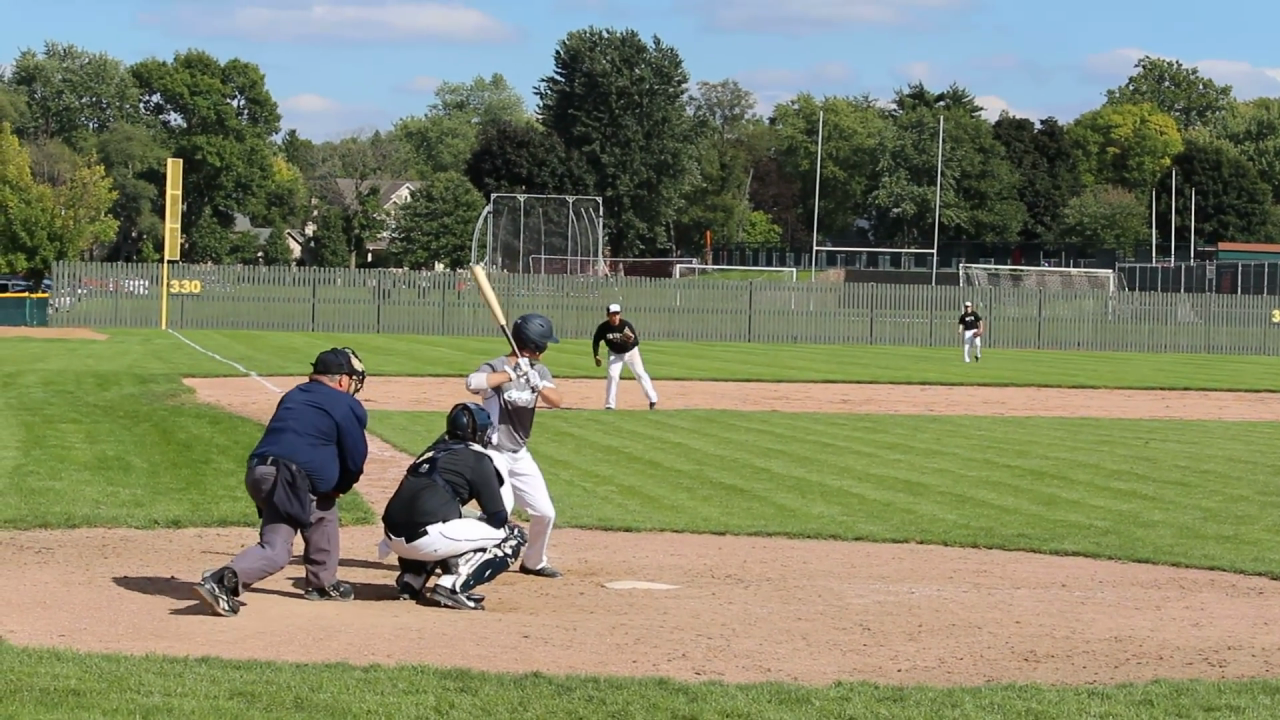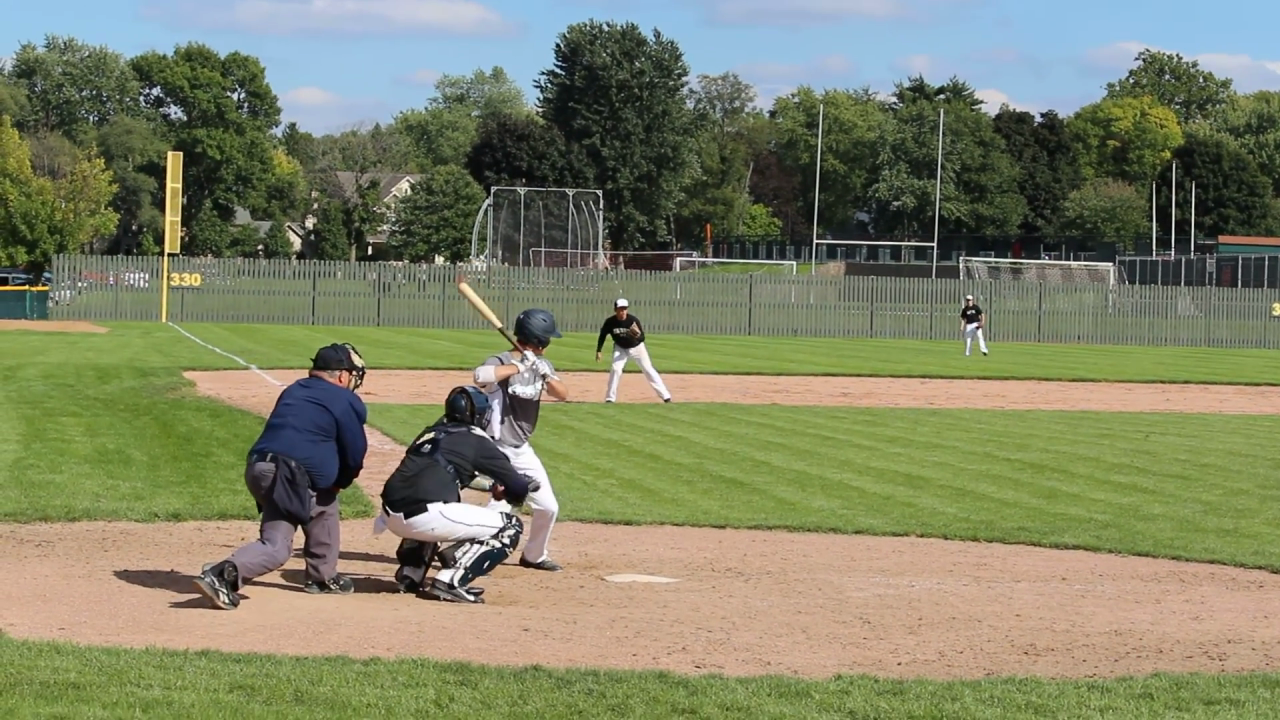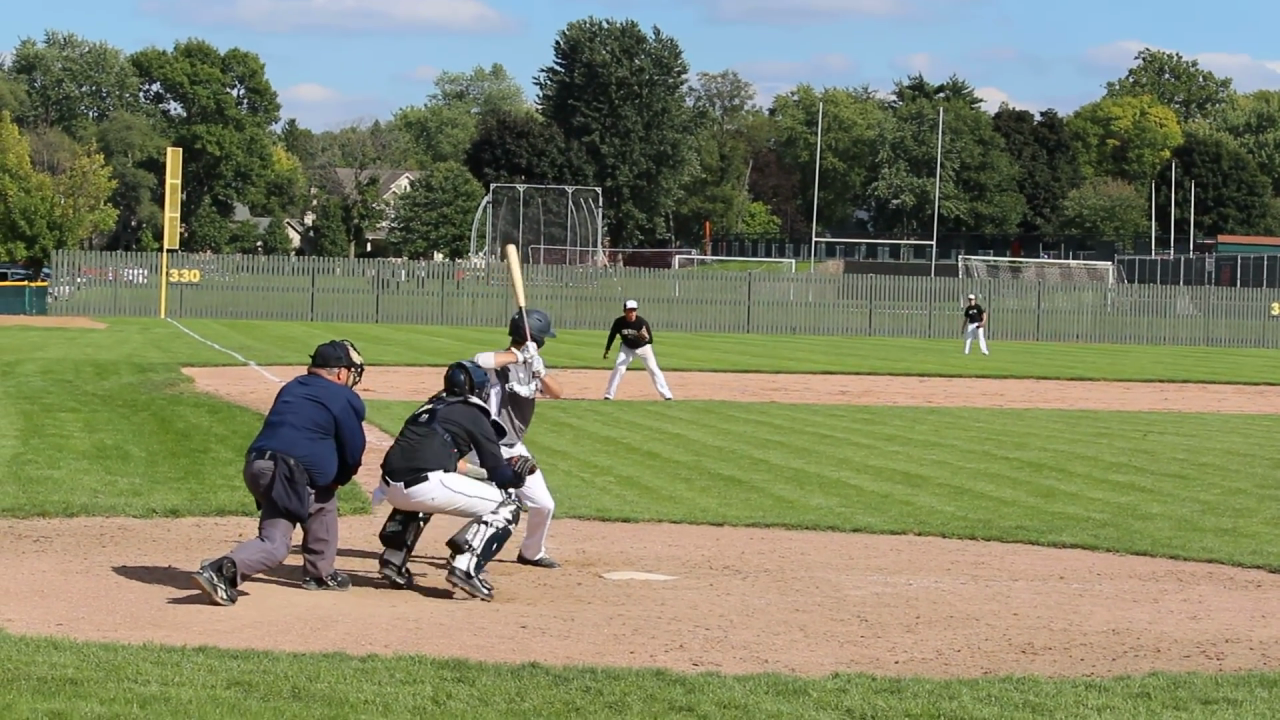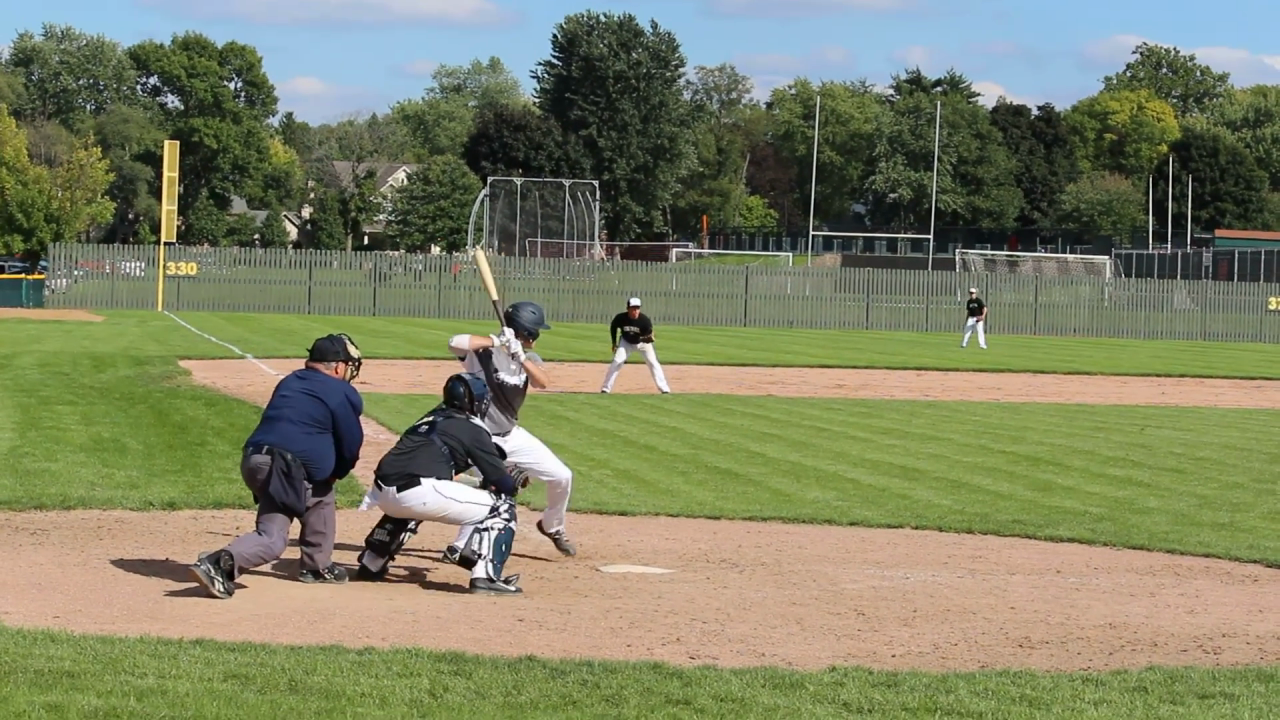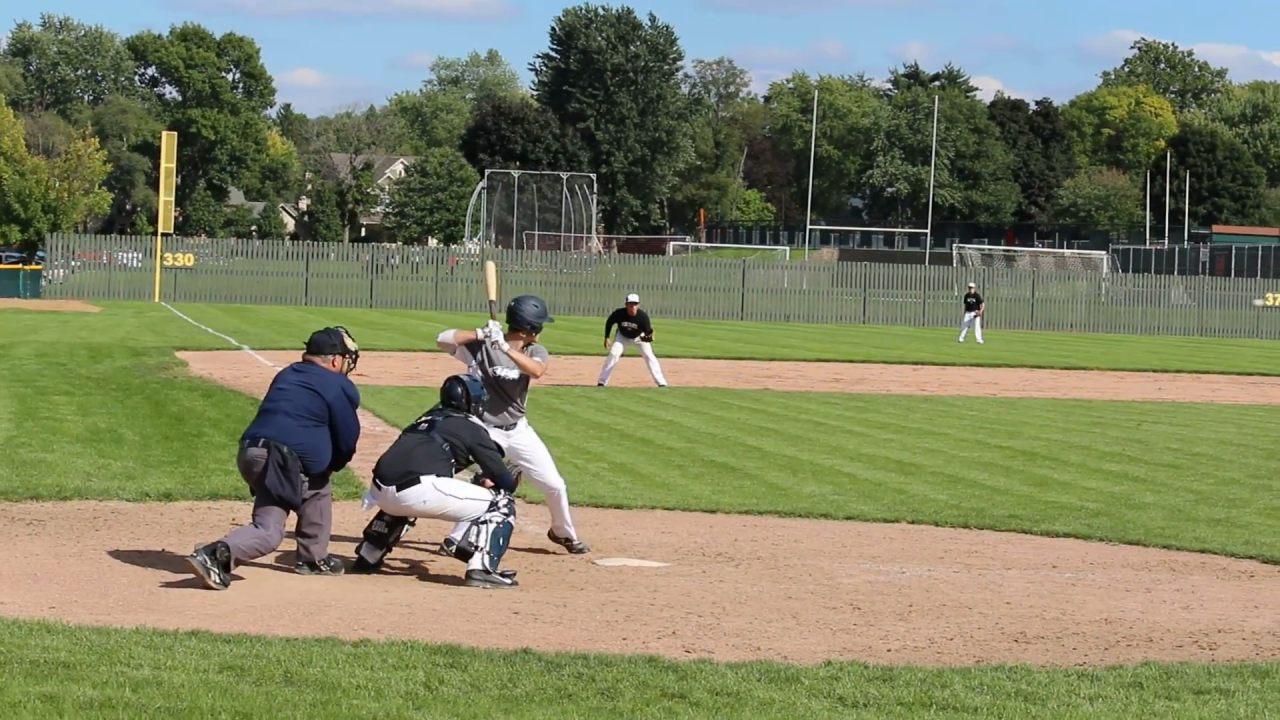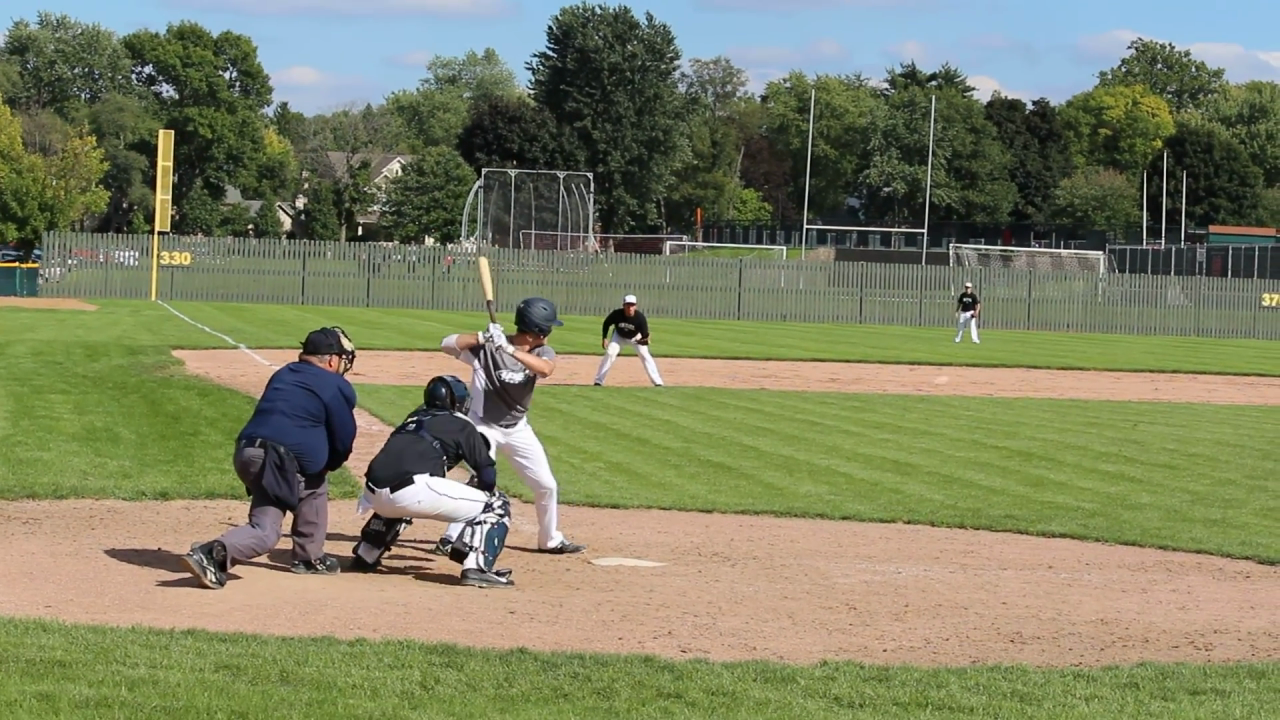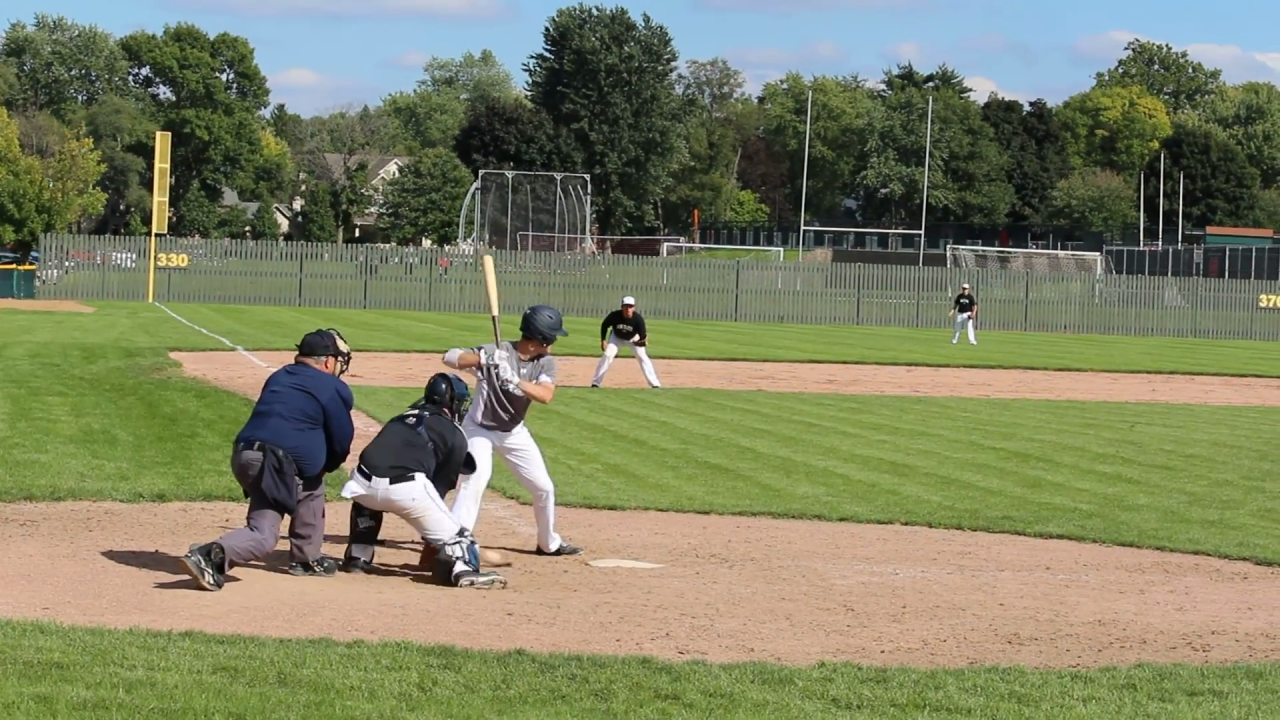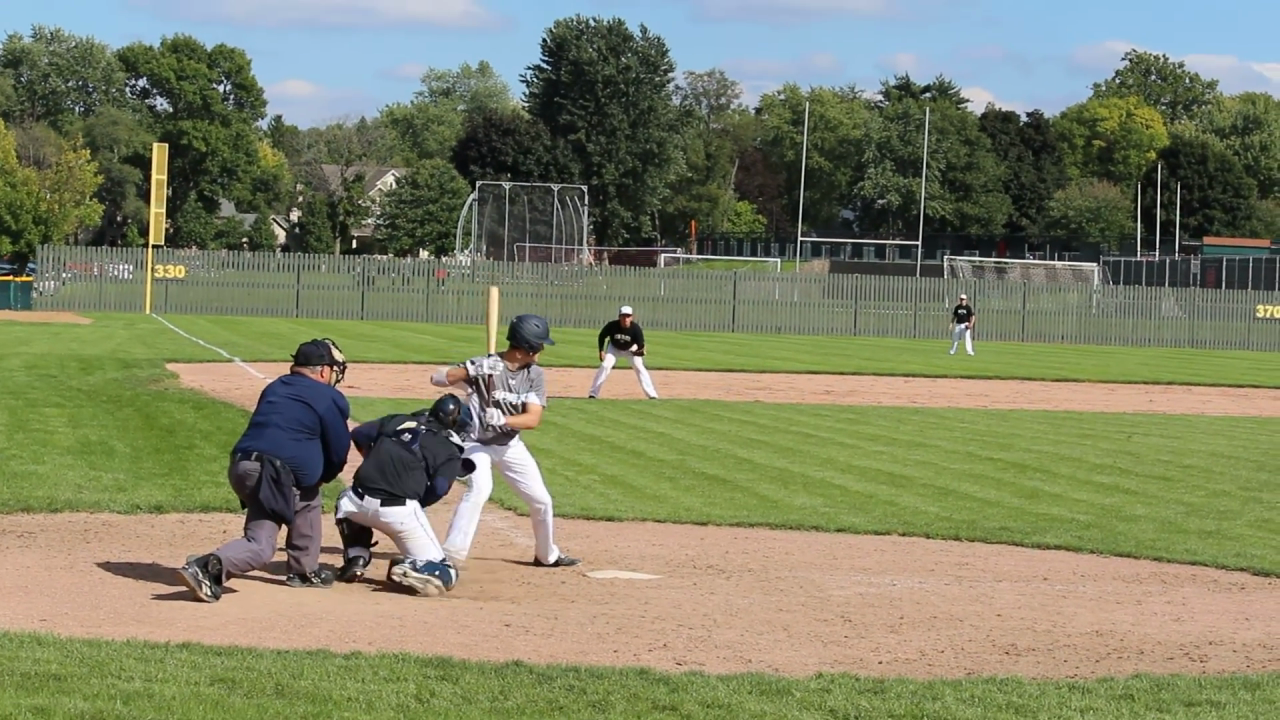
dt=0.2s
person 1, frame 1
left shoulder: (293, 395)
right shoulder: (347, 406)
right elbow: (354, 461)
left wrist: (329, 487)
right wrist: (339, 488)
left hip: (260, 472)
right hip: (286, 480)
left knee: (323, 509)
right knee: (275, 550)
left ankle: (322, 583)
right ankle: (221, 582)
person 1, frame 2
left shoulder: (293, 391)
right shoulder: (347, 402)
right elbow: (354, 456)
left wrist: (330, 482)
right wrist: (339, 483)
left hip: (260, 468)
right hip: (287, 477)
left knee: (324, 503)
right knee: (276, 547)
left ankle: (322, 577)
right ankle: (221, 576)
person 1, frame 3
left shoulder: (291, 388)
right shoulder: (346, 399)
right elbow: (353, 453)
left wrist: (329, 480)
right wrist: (338, 480)
left hip: (259, 465)
right hip: (285, 475)
left knee: (323, 500)
right knee: (274, 544)
left ankle: (320, 573)
right ankle: (220, 572)
person 1, frame 4
left shoulder: (289, 382)
right shoulder: (343, 394)
right elbow: (350, 447)
left wrist: (327, 473)
right wrist: (335, 473)
left hip: (255, 459)
right hip: (284, 469)
left knee: (321, 494)
right knee: (272, 539)
left ankle: (317, 566)
right ankle: (218, 564)
person 1, frame 5
left shoulder: (286, 375)
right shoulder: (340, 387)
right elbow: (347, 441)
left wrist: (324, 466)
right wrist: (332, 466)
left hip: (252, 452)
right hip: (280, 463)
left knee: (318, 485)
right knee: (268, 532)
left ankle: (313, 557)
right ankle: (214, 556)
person 1, frame 6
left shoulder: (282, 374)
right shoulder: (337, 387)
right elbow: (343, 440)
left wrist: (320, 465)
right wrist: (328, 465)
left hip: (247, 453)
right hip: (276, 462)
left knee: (314, 483)
right knee: (265, 532)
left ankle: (309, 557)
right ankle: (210, 555)
person 1, frame 7
left shoulder: (278, 377)
right shoulder: (334, 389)
right elbow: (341, 442)
left wrist: (316, 467)
right wrist: (324, 466)
left hip: (244, 455)
right hip: (274, 466)
left knee: (310, 485)
right knee: (263, 535)
left ankle: (307, 558)
right ankle: (208, 556)
person 1, frame 8
left shoulder: (274, 387)
right shoulder: (330, 399)
right elbow: (338, 452)
left wrist: (313, 478)
right wrist: (321, 477)
left hip: (242, 466)
right hip: (272, 477)
left knee: (307, 497)
right knee: (260, 546)
left ankle: (304, 570)
right ankle: (205, 568)
person 2, frame 1
left shoulder: (539, 370)
right shoulder: (496, 366)
left elbow: (556, 401)
right elbow: (472, 383)
left wrist: (537, 385)
right wrist: (512, 373)
left hip: (520, 454)
right hip: (493, 453)
left knee: (544, 512)
left ankle: (534, 562)
person 2, frame 2
left shoulder: (540, 364)
right shoulder: (500, 361)
left elbow: (563, 394)
right elbow: (480, 377)
left wrist: (546, 375)
right wrist: (520, 366)
left hip: (522, 449)
right hip: (494, 448)
left knee: (547, 506)
right knee: (502, 506)
left ankle: (533, 555)
right ankle: (456, 552)
person 2, frame 3
left shoulder: (532, 364)
right shoulder: (500, 362)
left elbow: (556, 393)
right elbow: (479, 361)
left wrist: (540, 372)
right wrist: (519, 355)
left hip: (515, 448)
left knee: (544, 505)
left ankle: (531, 552)
person 2, frame 4
left shoulder: (530, 358)
right shoulder: (484, 353)
left elbow: (543, 382)
right elbow: (456, 343)
left wrist: (521, 357)
right wrist: (496, 340)
left hip: (514, 435)
left knee: (562, 477)
left ankle: (552, 526)
right ankle: (459, 548)
person 2, frame 5
left shoulder: (535, 350)
right shoulder: (481, 346)
left elbow: (537, 371)
right elbow: (443, 339)
left wrist: (504, 347)
right wrist: (481, 333)
left hip: (518, 430)
right hip: (484, 431)
left knee: (553, 483)
left ankle: (563, 532)
right ankle: (455, 540)
person 2, frame 6
left shoulder: (542, 351)
right shoulder: (487, 348)
left elbow: (545, 370)
right elbow: (447, 344)
left wrist: (509, 349)
right wrist: (482, 338)
left hip: (517, 428)
right hip: (482, 426)
left knee: (546, 484)
left ankle: (551, 540)
right ankle: (451, 539)
person 2, frame 7
left shoulder: (545, 362)
right shoulder: (496, 353)
left elbow: (546, 396)
right elbow: (450, 358)
left wrist: (514, 379)
right wrist: (484, 359)
left hip: (514, 432)
right hip: (480, 429)
left knee: (543, 486)
right knee: (476, 478)
left ankle: (549, 543)
person 2, frame 8
left shoulder: (534, 374)
right shoulder: (483, 364)
left elbow: (533, 418)
right elbow: (438, 378)
left wrist: (503, 420)
right wrist: (473, 371)
left hip: (510, 445)
right hip: (476, 443)
left knee: (541, 500)
right knee: (479, 489)
left ankle: (547, 555)
right ankle: (450, 555)
person 3, frame 1
left shoulder: (433, 452)
right shoulder: (477, 459)
right elbow: (497, 517)
right wrist: (510, 529)
left hip: (395, 536)
right hip: (425, 539)
right knee: (512, 538)
left ankle: (411, 581)
right ankle: (451, 588)
person 3, frame 2
left shoulder: (430, 433)
right shoulder: (478, 442)
right elbow: (517, 487)
left hip: (392, 515)
right hip: (423, 516)
right knee: (509, 528)
left ankle: (410, 574)
right ankle: (450, 581)
person 3, frame 3
left shoulder: (429, 407)
right shoulder: (475, 413)
right elbow: (501, 475)
right wrist: (517, 475)
left hip: (392, 485)
right hip: (427, 484)
right knee: (506, 507)
left ankle: (393, 562)
right ankle: (465, 568)
person 3, frame 4
left shoulder: (430, 419)
right shoulder: (473, 430)
right elbow: (505, 486)
left wrist: (486, 483)
right wrist: (511, 485)
left hip: (384, 491)
right hip: (419, 491)
right knee: (501, 510)
left ankle: (370, 566)
right ankle: (485, 577)
person 3, frame 5
left shoulder: (427, 419)
right shoulder: (472, 428)
right elbow: (507, 483)
left wrist: (478, 481)
right wrist: (496, 482)
left hip: (382, 490)
right hip: (418, 489)
right knee: (500, 504)
left ankle: (368, 558)
right ankle: (481, 569)
person 3, frame 6
left shoulder: (413, 420)
right shoulder: (462, 426)
right elbow: (488, 477)
right wrist: (480, 489)
left hip: (375, 493)
right hip: (413, 489)
right knee: (495, 505)
left ankle: (365, 557)
right ankle: (476, 568)
person 3, frame 7
left shoulder: (404, 416)
right shoulder: (454, 435)
right elbow: (441, 485)
left hip: (366, 480)
right hip: (407, 486)
right knee: (453, 536)
left ankle: (358, 558)
right ankle: (464, 569)
person 3, frame 8
left shoulder: (398, 420)
right shoulder: (451, 451)
left elbow: (358, 435)
right elbow: (438, 489)
left hip: (362, 498)
right hip: (400, 508)
left knee: (347, 501)
right knee: (439, 570)
left ankle: (355, 561)
right ankle: (412, 568)
